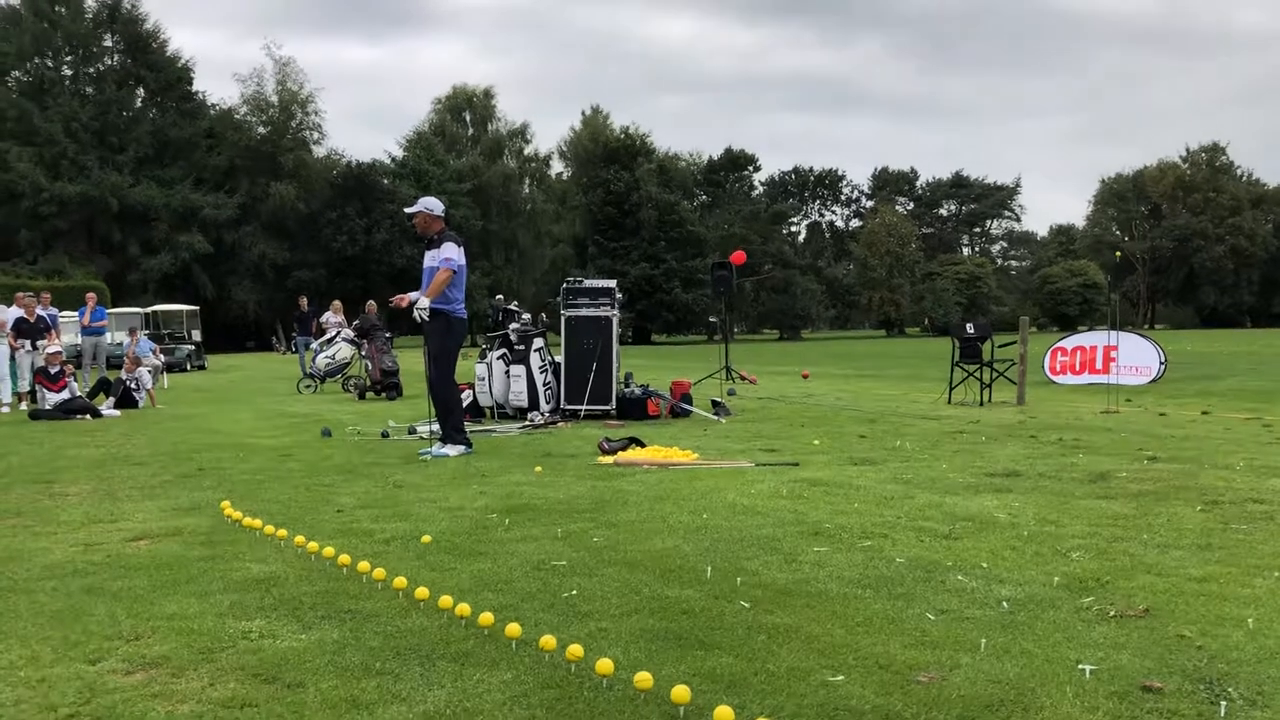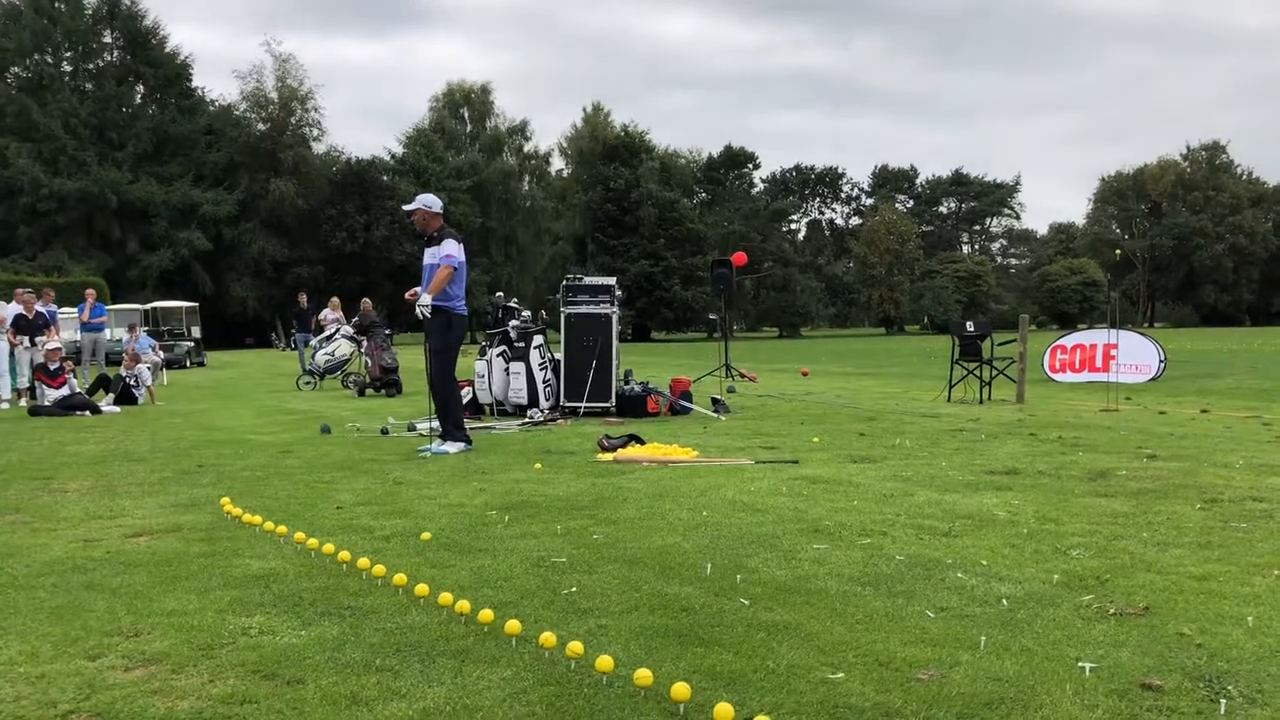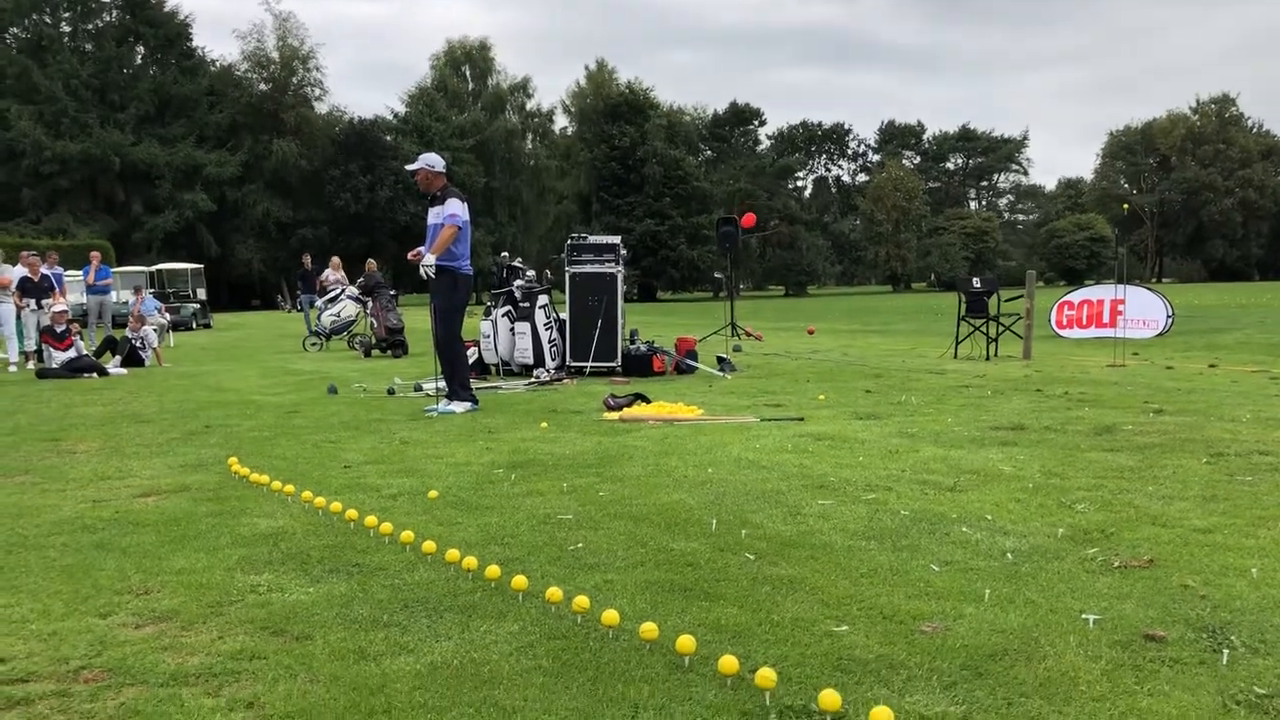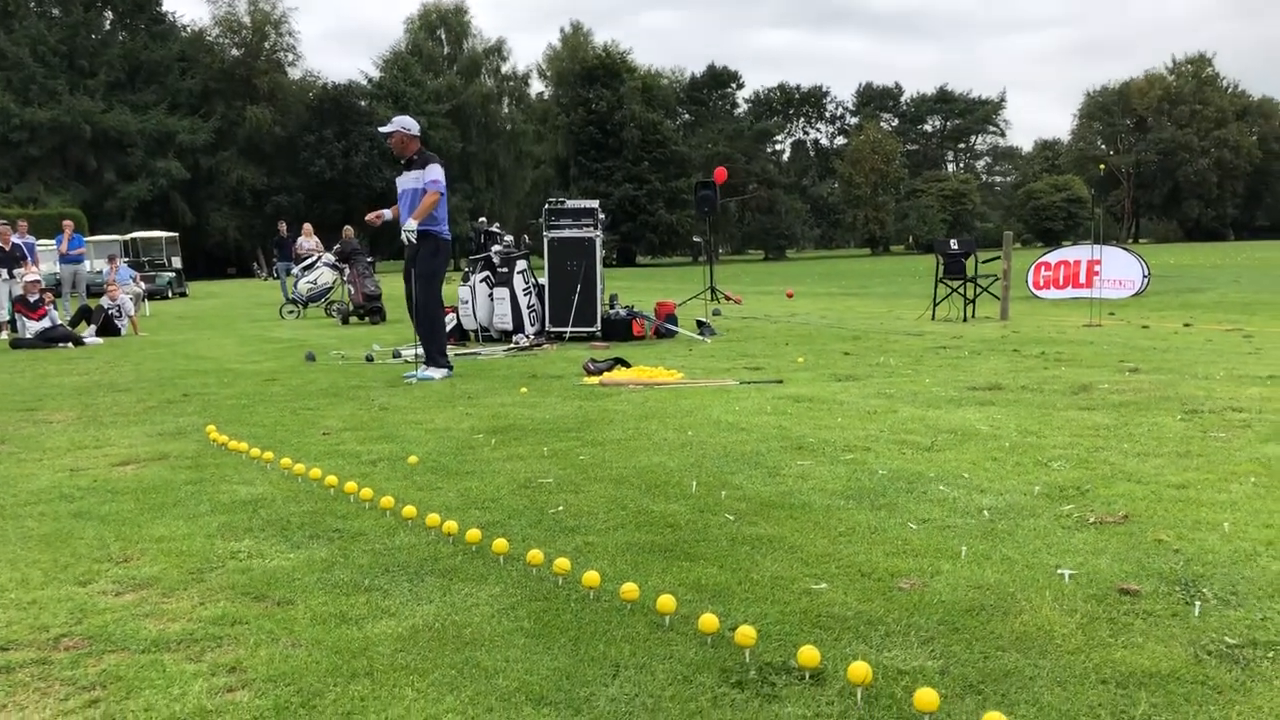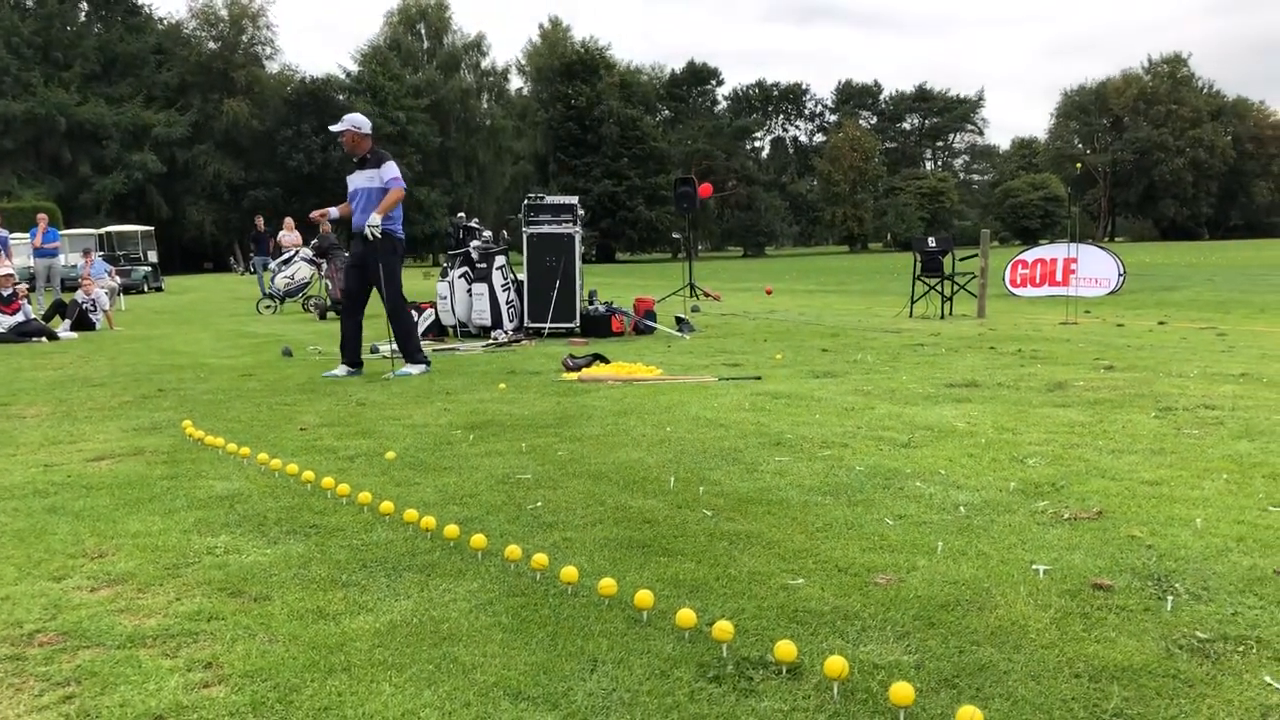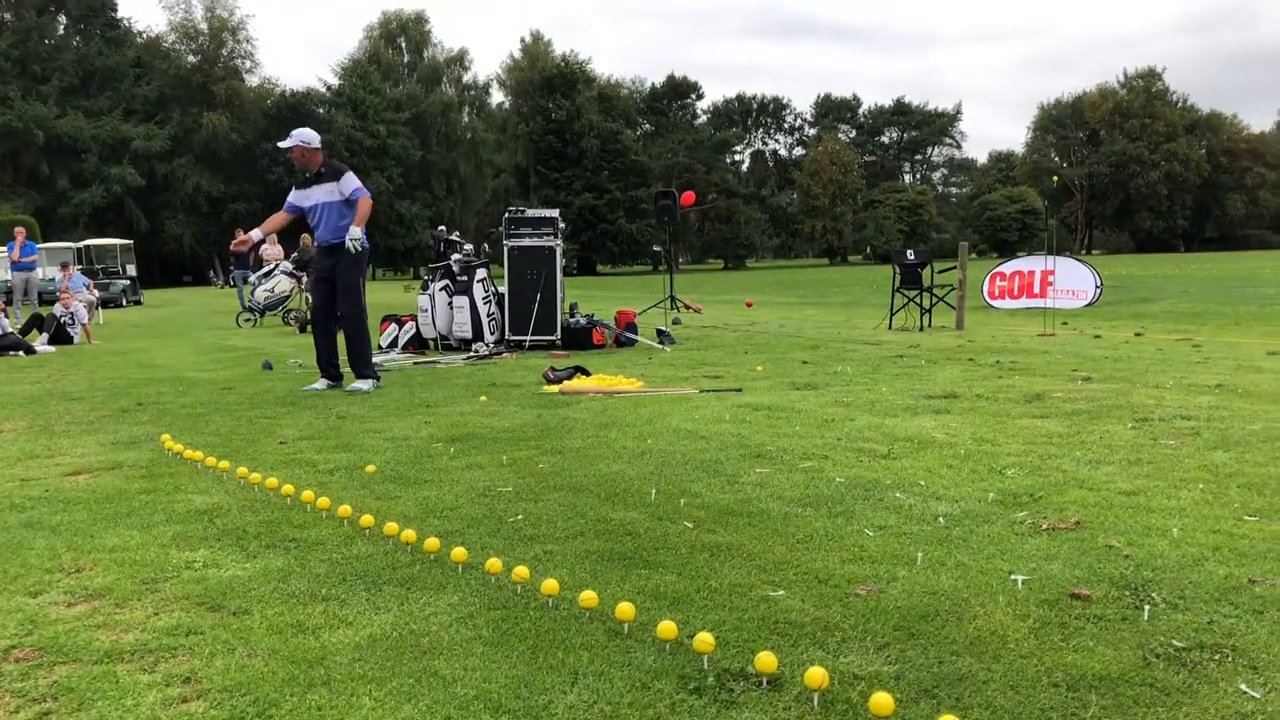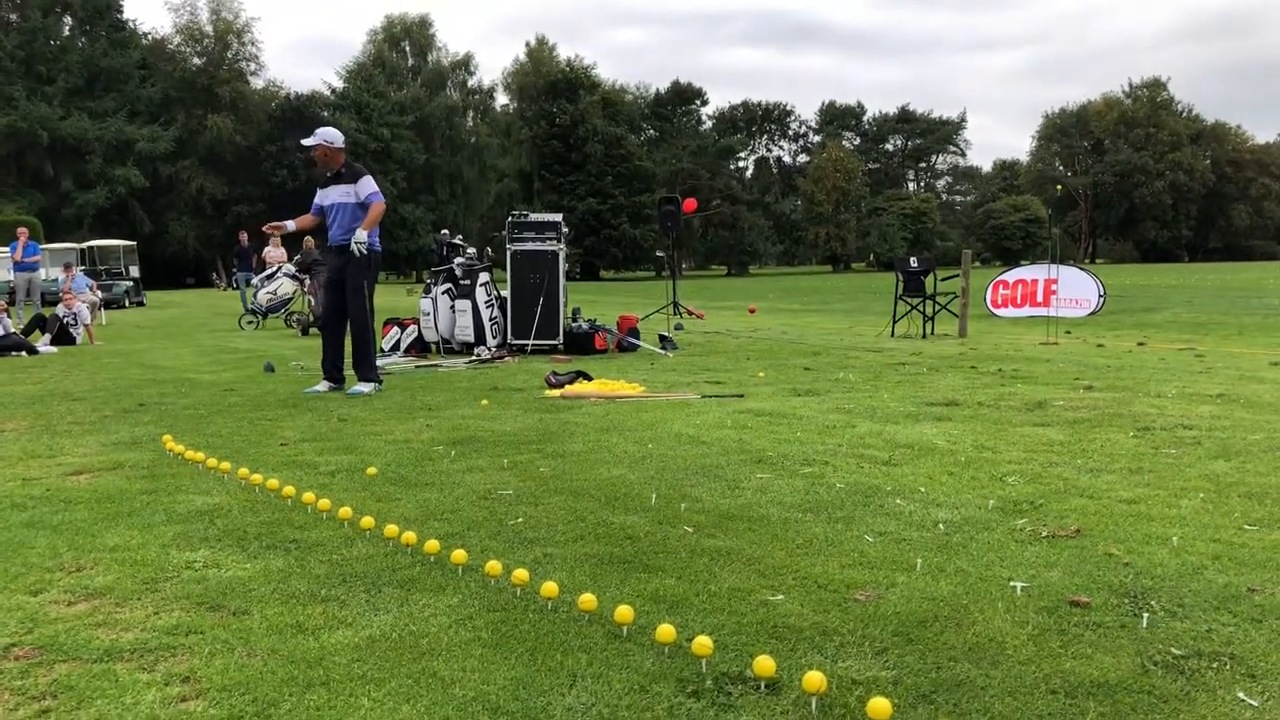
dt=0.7s
person 1, frame 1
left shoulder: (449, 242)
right shoulder: (431, 245)
left elbow: (447, 273)
left wrist: (425, 299)
right wrist: (413, 296)
left hip: (448, 320)
right hip: (435, 319)
left knee: (443, 381)
right knee: (437, 383)
left ankle: (459, 441)
right ankle: (448, 438)
person 1, frame 2
left shoulder: (449, 239)
right shoulder: (431, 242)
left elbow: (447, 269)
left wrist: (427, 296)
right wrist: (419, 290)
left hip: (448, 317)
right hip: (435, 316)
left knee: (443, 378)
right knee: (436, 379)
left ankle: (459, 438)
right ankle: (447, 435)
person 1, frame 3
left shoulder: (452, 198)
right shoulder: (435, 201)
left elbow: (451, 229)
left wrist: (431, 256)
right wrist: (423, 250)
left hip: (454, 276)
right hip: (441, 275)
left knee: (449, 337)
right knee: (442, 339)
left ankle: (465, 397)
right ankle: (454, 395)
person 1, frame 4
left shoulder: (430, 163)
right shoulder: (404, 169)
left elbow: (434, 195)
left wrist: (413, 221)
right wrist: (386, 214)
left hip: (432, 240)
right hip: (413, 242)
left knee: (428, 302)
right knee: (415, 304)
left ankle: (440, 364)
right ankle: (431, 361)
person 1, frame 5
left shoulder: (383, 162)
right shoulder: (354, 169)
left elbow: (398, 191)
left wrist: (377, 215)
right wrist: (332, 212)
left hip: (385, 240)
right hip: (360, 241)
left knee: (393, 301)
right knee: (350, 302)
left ankle: (417, 360)
right ankle: (350, 363)
person 1, frame 6
left shoulder: (339, 173)
right shoulder: (302, 186)
left elbow: (365, 200)
right elbow: (284, 215)
left wrist: (355, 229)
right wrist: (253, 236)
left hip: (349, 251)
right hip: (323, 253)
left knee: (351, 314)
right knee: (320, 315)
left ankle: (367, 375)
right ankle: (330, 375)
person 1, frame 7
left shoulder: (358, 175)
right shoulder: (325, 183)
left elbow: (379, 205)
right elbow: (315, 217)
left wrist: (362, 232)
right wrist: (287, 226)
left hip: (362, 253)
right hip: (336, 254)
left knee: (359, 317)
right knee: (330, 317)
left ankle: (369, 378)
right ankle: (332, 378)
